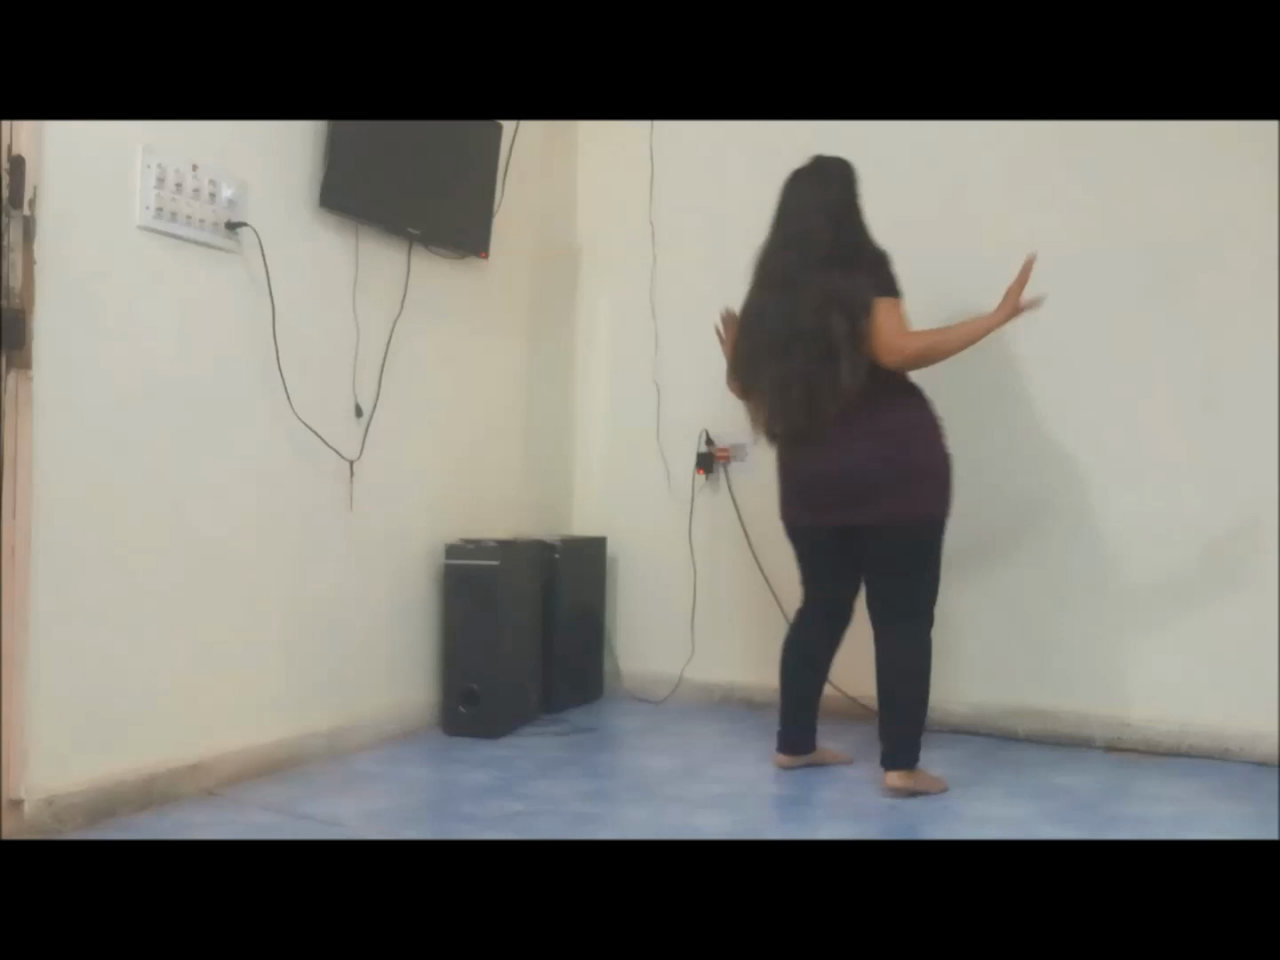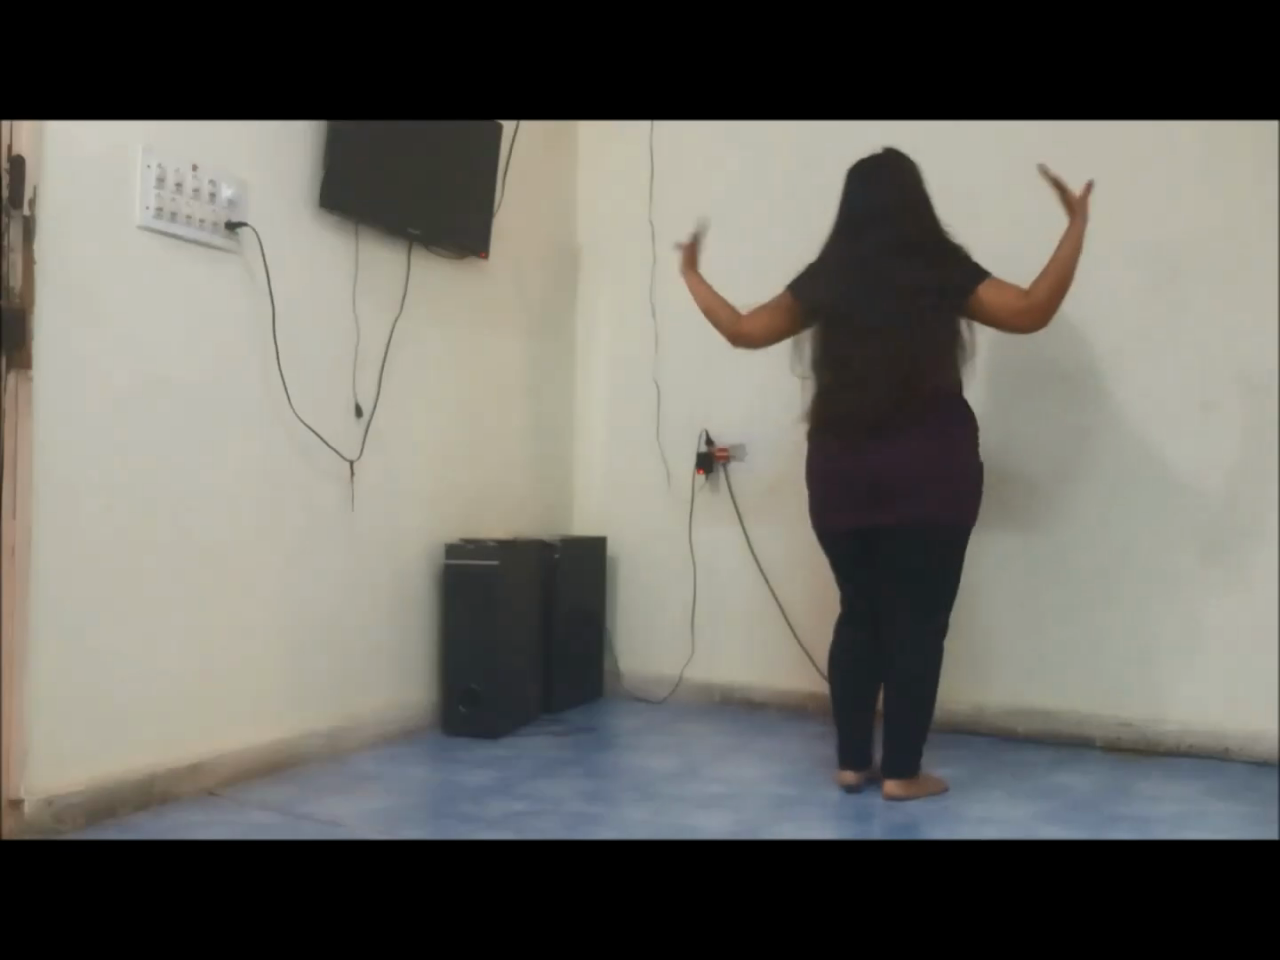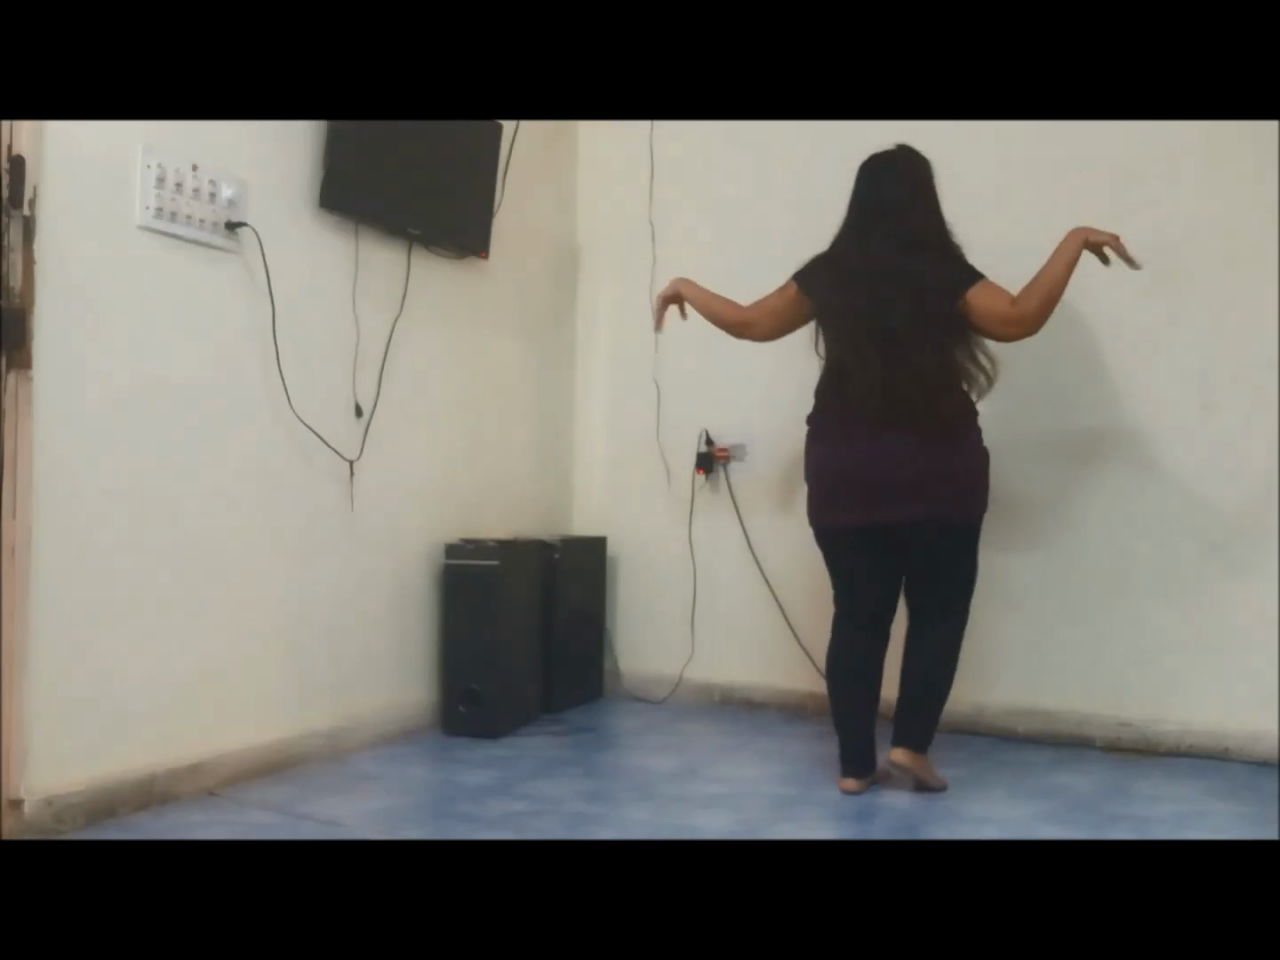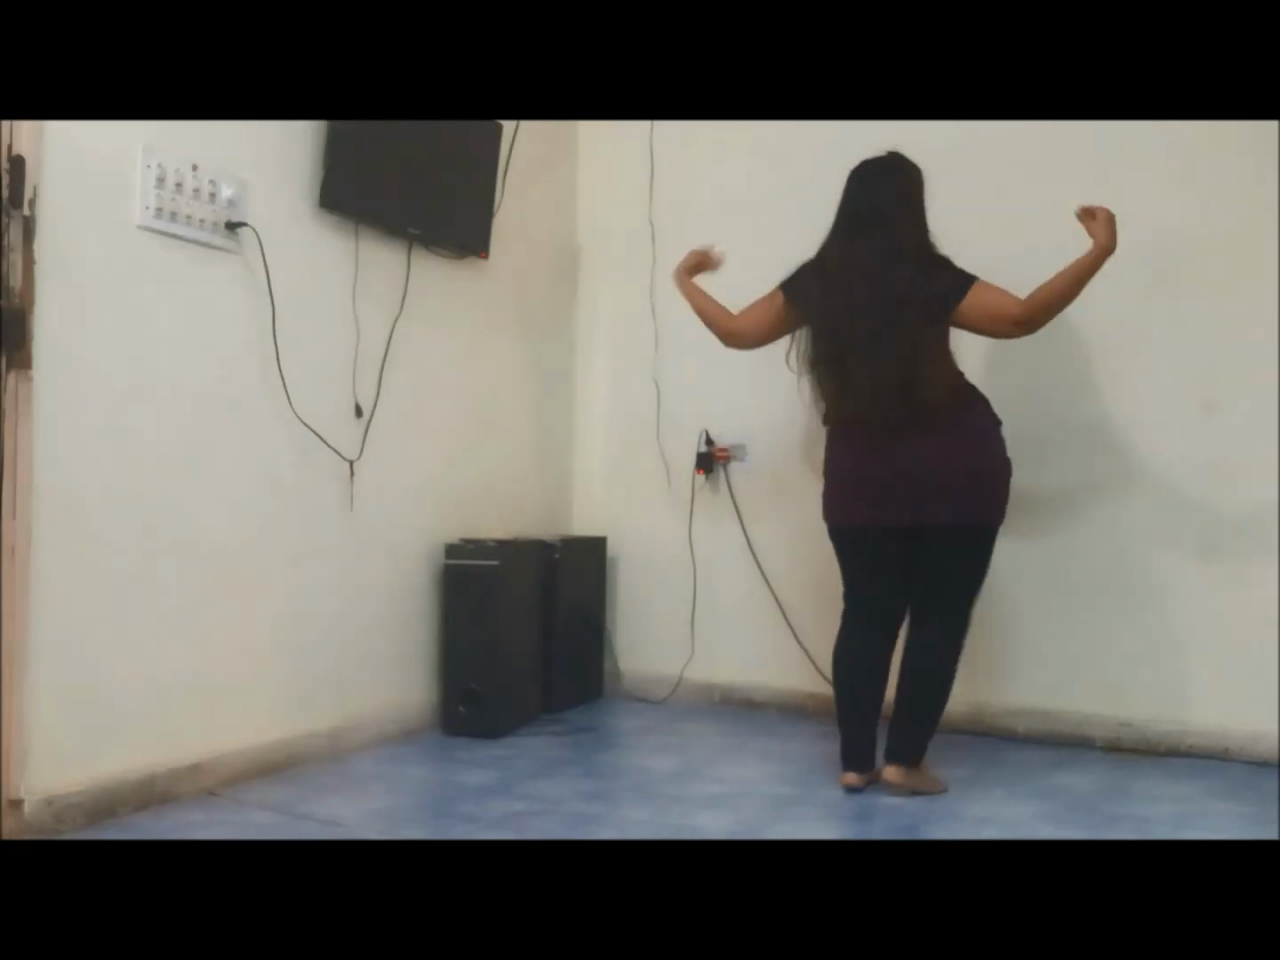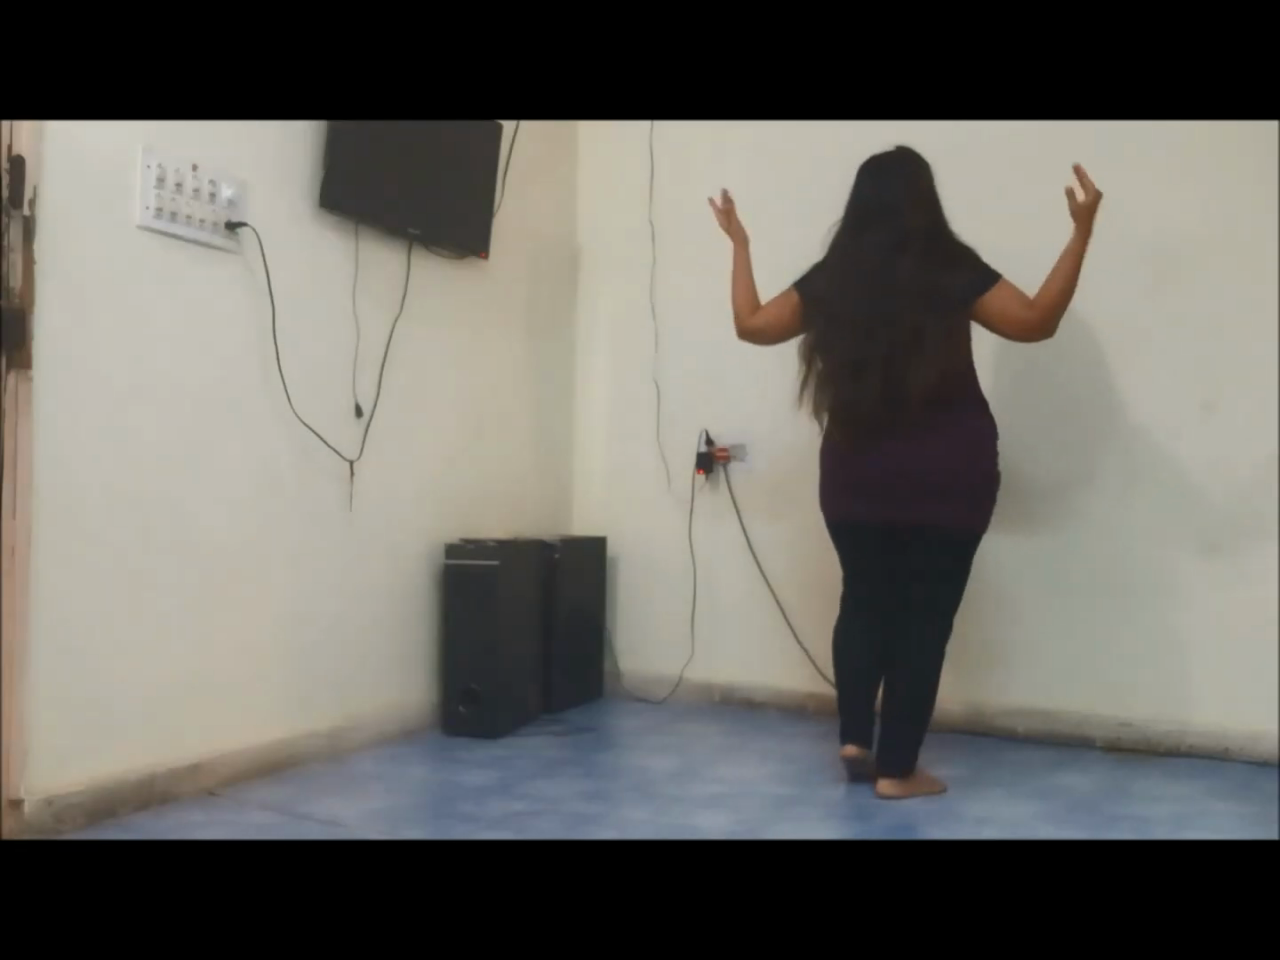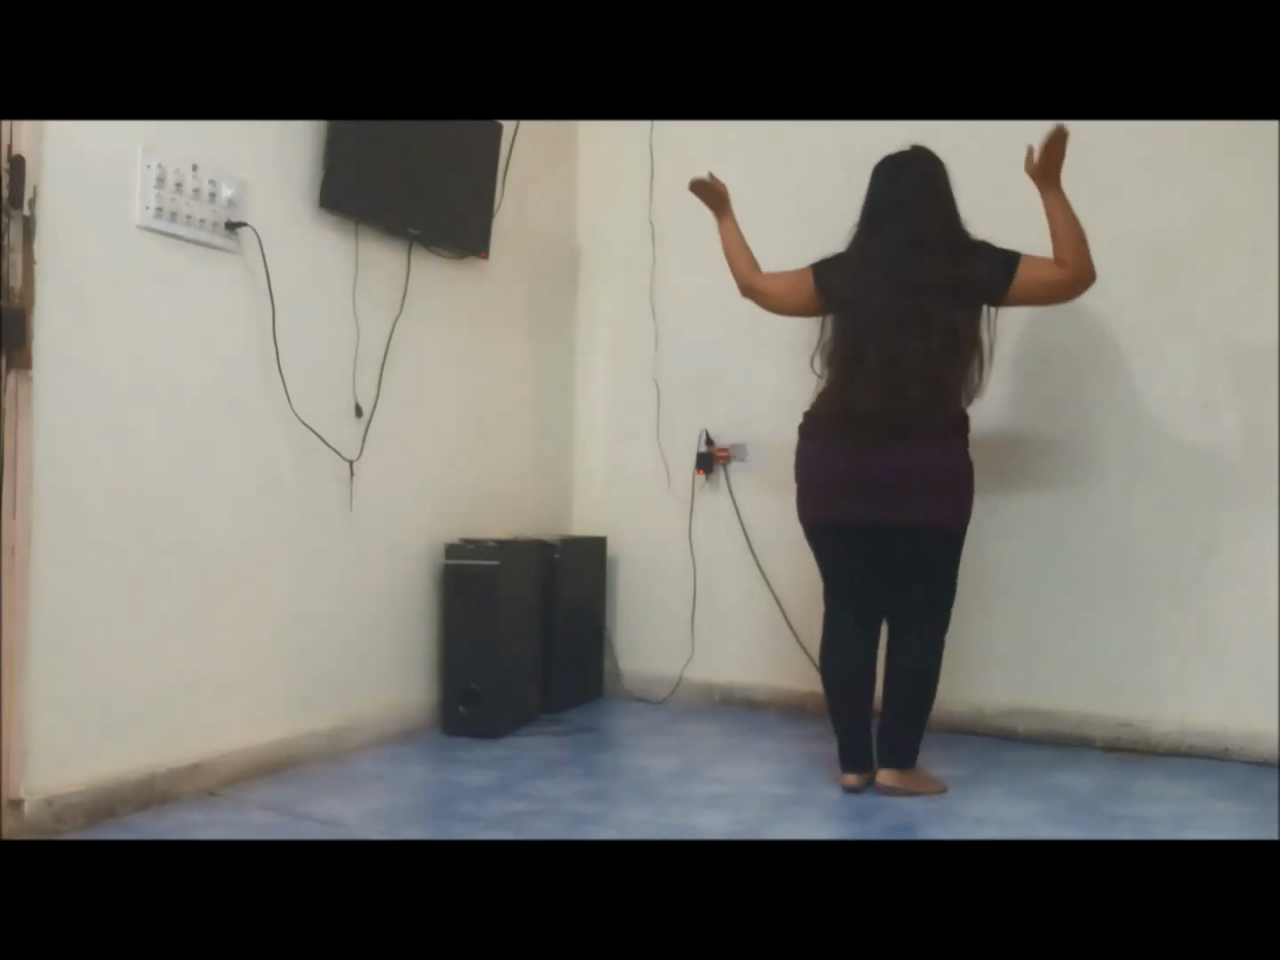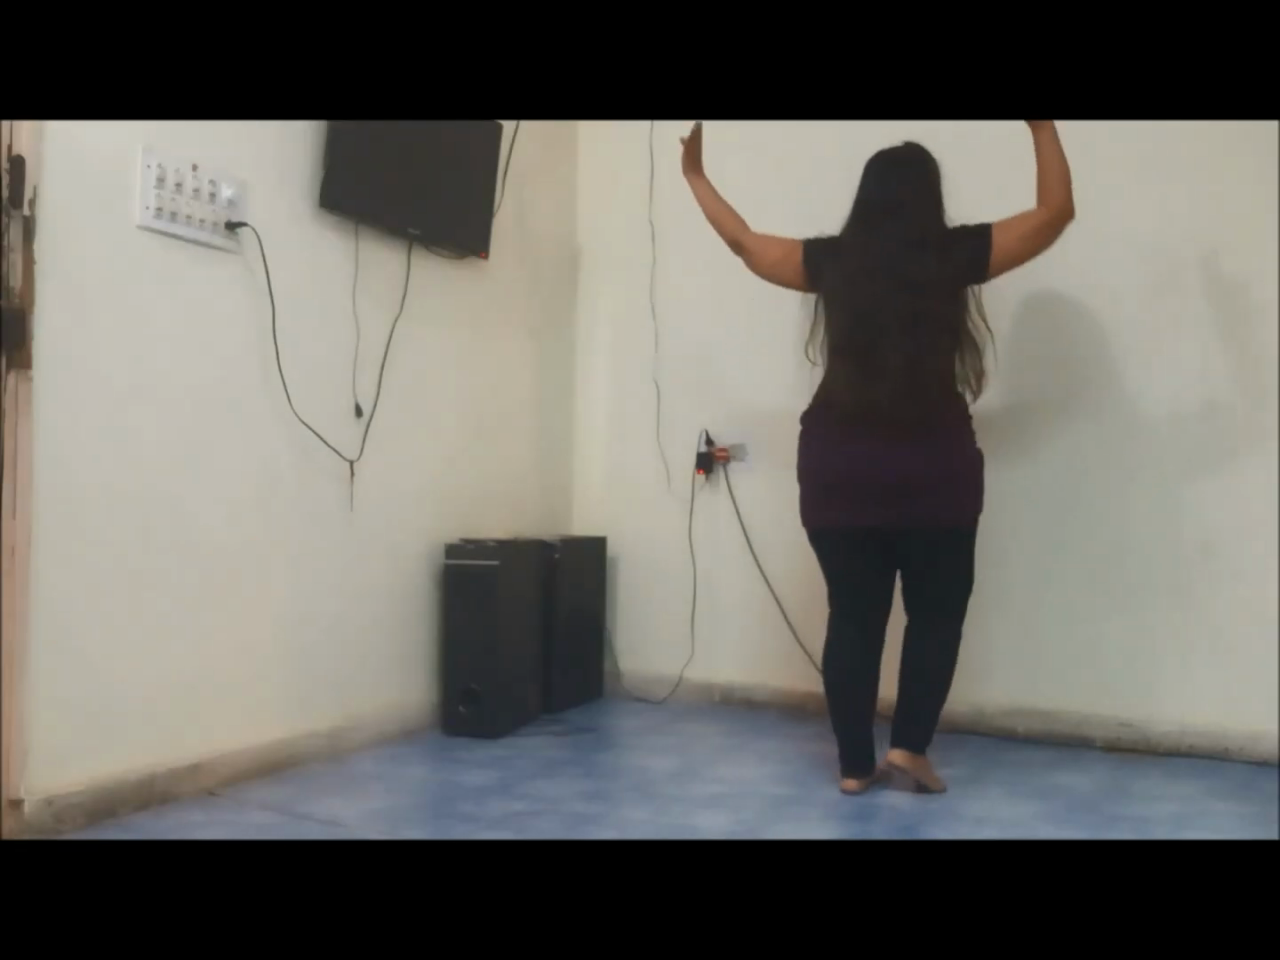
dt=0.3s
person 1, frame 1
left shoulder: (771, 289)
right shoulder: (862, 269)
left elbow: (745, 384)
right elbow: (897, 351)
left wrist: (732, 344)
right wrist: (998, 315)
left hip: (810, 470)
right hip: (891, 464)
left knee: (822, 605)
right knee: (902, 614)
left ankle: (794, 742)
right ankle: (901, 763)
person 1, frame 2
left shoulder: (826, 279)
right shoulder: (941, 271)
left elbow: (743, 332)
right elbow: (1029, 312)
left wrist: (693, 276)
right wrist: (1075, 226)
left hip: (841, 471)
right hip: (930, 472)
left knee: (860, 615)
right knee: (918, 621)
left ankle: (852, 760)
right ankle: (902, 771)
person 1, frame 3
left shoulder: (830, 274)
right shoulder: (942, 273)
left elbow: (749, 323)
right elbow: (1017, 319)
left wrist: (683, 288)
right wrist: (1072, 244)
left hip: (845, 471)
right hip: (936, 469)
left knee: (857, 616)
right knee: (938, 611)
left ankle: (855, 764)
right ankle: (911, 744)
person 1, frame 4
left shoulder: (817, 283)
right shoulder: (928, 277)
left elbow: (734, 330)
right elbow: (1020, 317)
left wrist: (685, 281)
right wrist: (1098, 253)
left hip: (860, 474)
right hip: (956, 471)
left knee: (866, 614)
right knee: (940, 615)
left ankle: (855, 761)
right ankle: (904, 759)
person 1, frame 5
left shoulder: (832, 279)
right shoulder: (949, 270)
left elbow: (752, 325)
right elbow: (1036, 321)
left wrist: (738, 242)
right wrist: (1081, 233)
left hip: (855, 468)
right hip: (944, 472)
left knee: (864, 604)
right knee: (924, 617)
left ankle: (854, 739)
right ankle: (896, 767)
person 1, frame 6
left shoulder: (845, 273)
right shoulder: (967, 269)
left elbow: (757, 288)
right elbow: (1074, 275)
left wrist: (723, 217)
right wrist: (1050, 187)
left hip: (834, 467)
right hip: (926, 474)
left knee: (847, 615)
right knee: (919, 619)
left ankle: (853, 760)
right ankle: (897, 761)
person 1, frame 7
left shoulder: (834, 262)
right shoulder: (953, 258)
left elbow: (744, 242)
right elbow: (1054, 213)
left wrist: (696, 177)
right wrist: (1041, 130)
left hip: (838, 468)
right hip: (933, 468)
left knee: (852, 617)
right knee: (936, 612)
left ankle: (854, 764)
right ankle: (908, 745)
